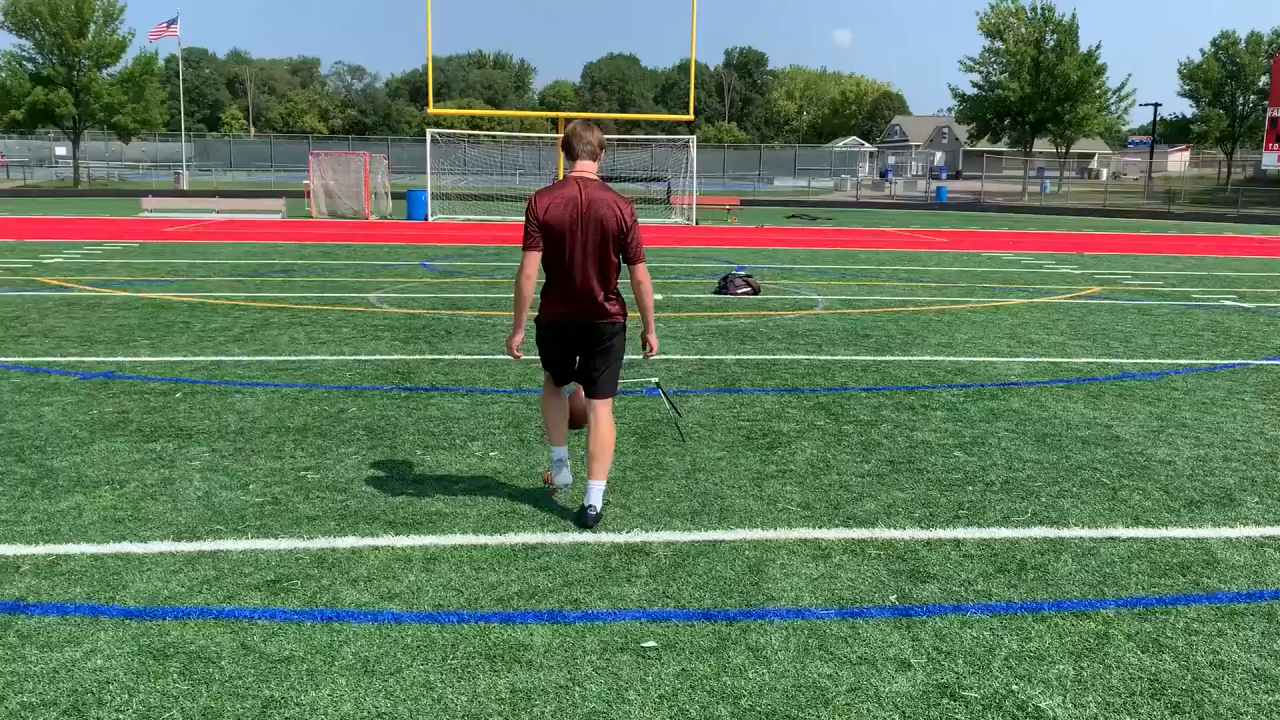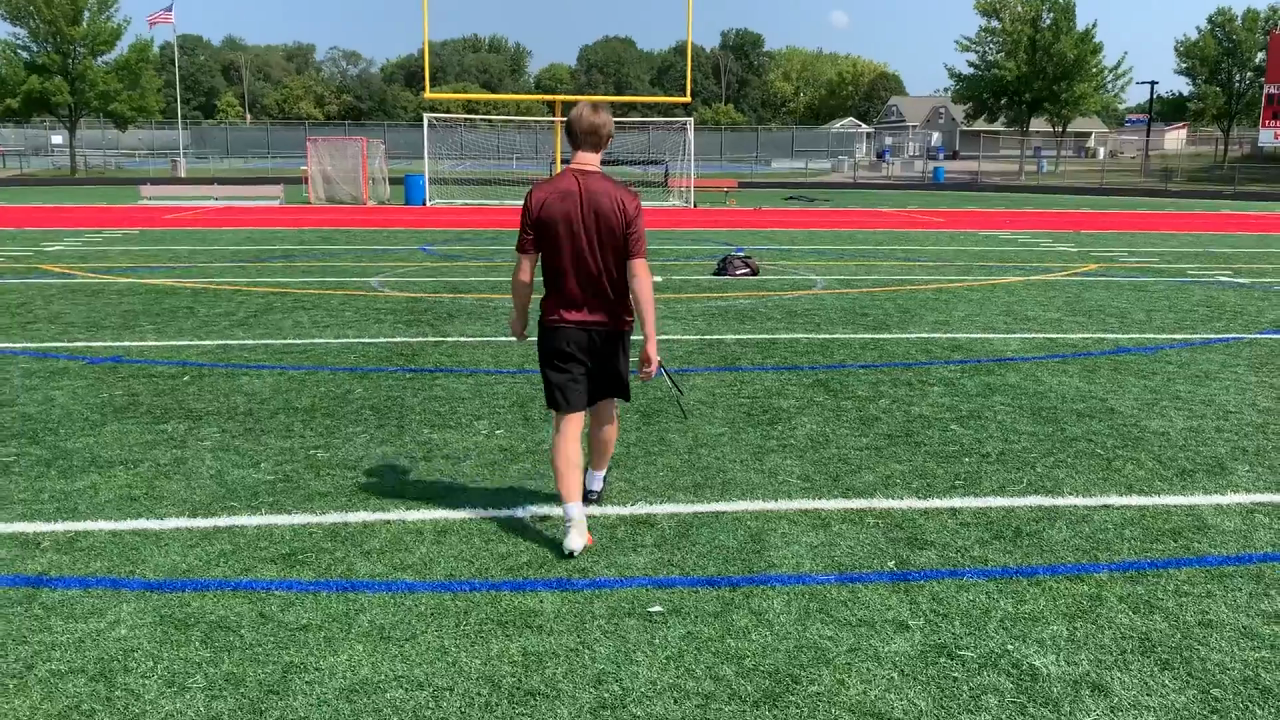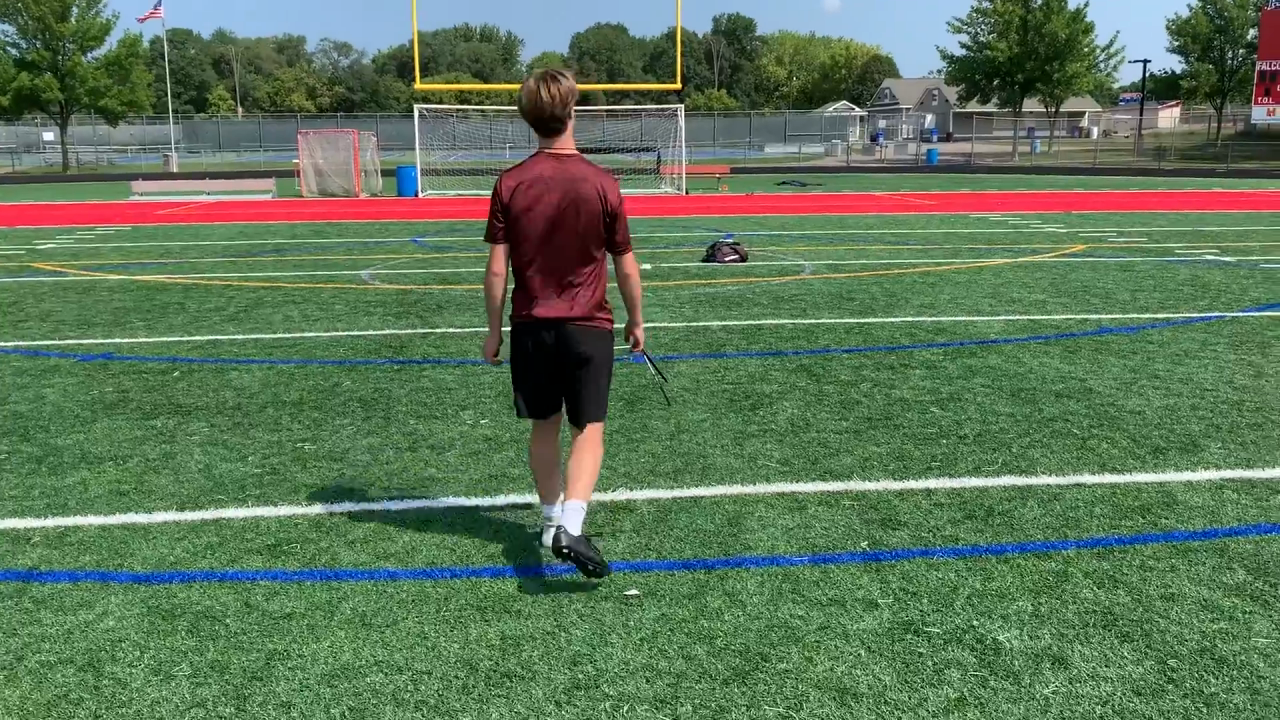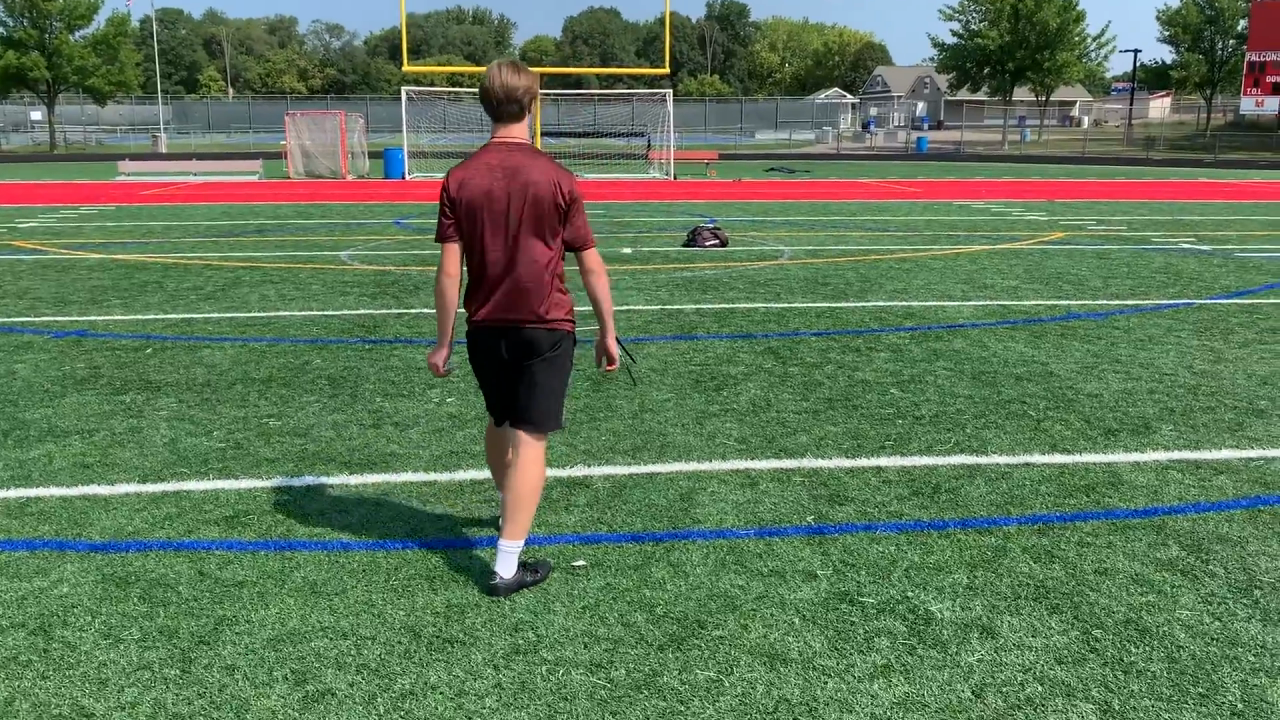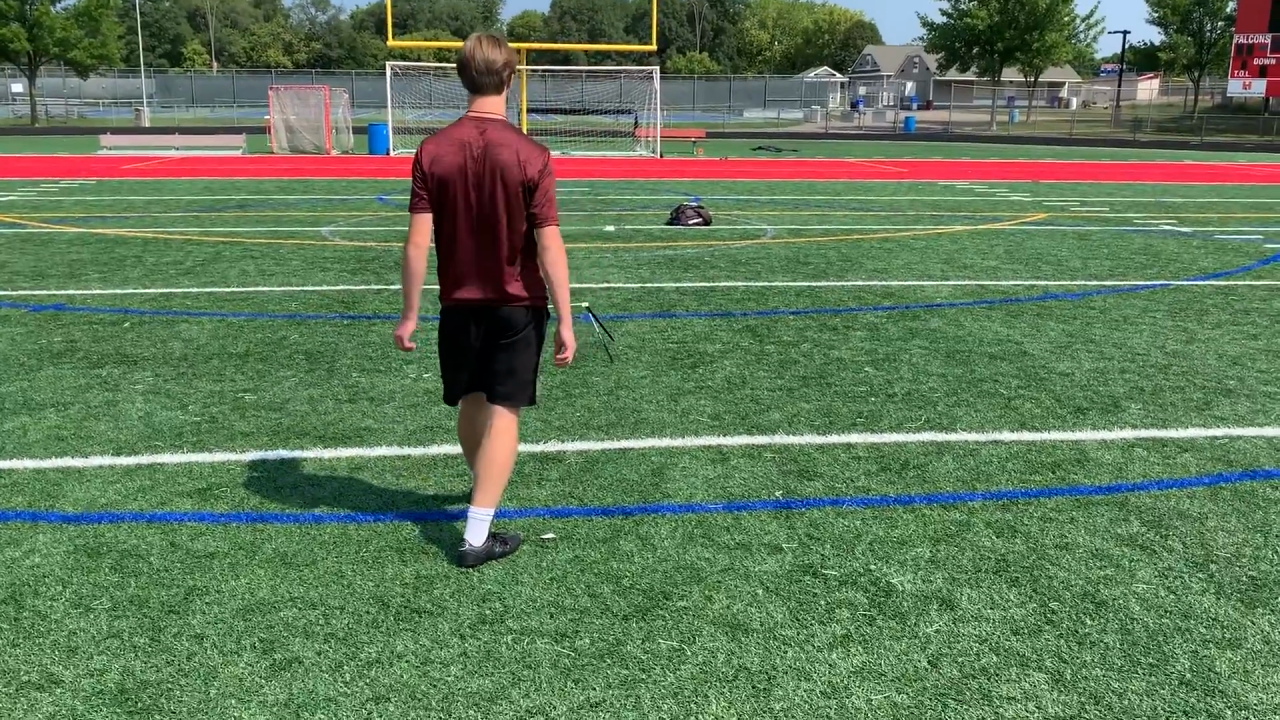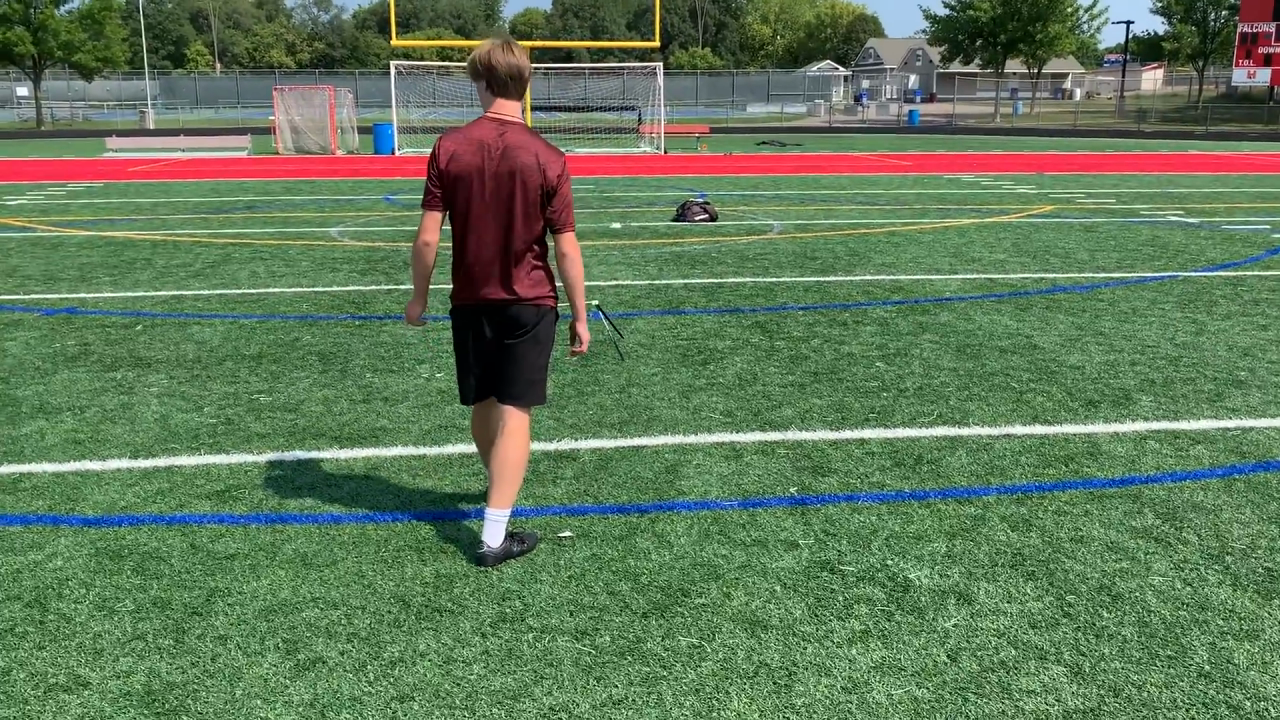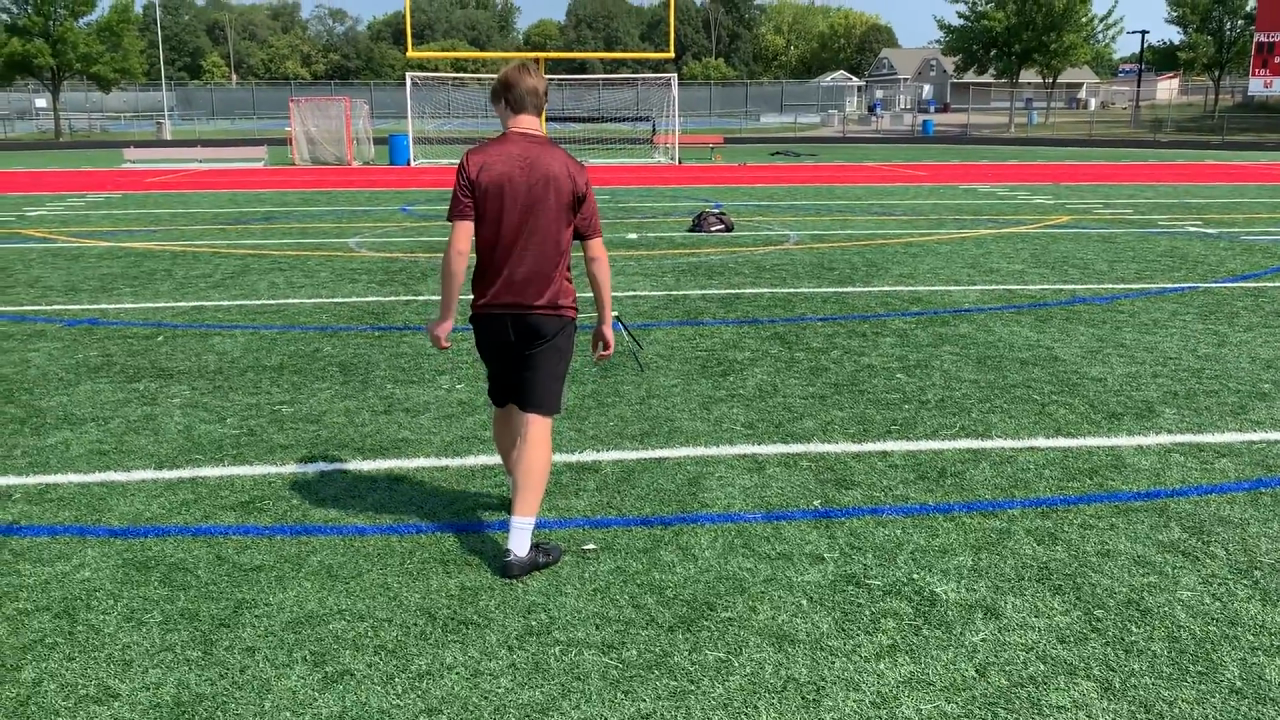
dt=0.4s
person 1, frame 1
left shoulder: (542, 202)
right shoulder: (620, 206)
left elbow: (528, 272)
right elbow: (639, 276)
left wrist: (518, 327)
right wrist: (649, 328)
left hip: (555, 318)
right hip: (605, 320)
left knee: (554, 384)
right knee: (600, 406)
left ankle: (560, 466)
right ankle: (594, 501)
person 1, frame 2
left shoulder: (540, 196)
right shoulder: (624, 199)
left elbow: (524, 273)
right elbow: (639, 274)
left wrist: (519, 317)
right wrist: (650, 339)
left hip: (559, 326)
right hip: (611, 324)
left knee: (569, 422)
right knee: (605, 407)
left ankle: (574, 524)
right ankle: (595, 483)
person 1, frame 3
left shoulder: (510, 183)
right shoulder: (603, 185)
left elbow: (497, 268)
right elbow: (627, 266)
left wrist: (494, 330)
right wrist: (635, 320)
left hip: (531, 326)
right hip: (588, 326)
left knee: (544, 426)
right knee: (589, 427)
left ankle: (553, 523)
right ankle: (570, 528)
person 1, frame 4
left shoulder: (460, 178)
right shoulder: (558, 179)
left elbow: (449, 271)
right elbow: (591, 264)
left wrist: (443, 342)
right wrist: (607, 332)
left hip: (485, 327)
right hip: (546, 327)
left knee: (501, 424)
right knee: (529, 440)
left ankle: (508, 509)
right ankle: (506, 567)
person 1, frame 5
left shoulder: (433, 149)
right shoulder: (531, 154)
left elbow: (417, 243)
right elbow: (549, 244)
left wrist: (409, 314)
right wrist: (564, 320)
left hip: (459, 305)
right hip: (518, 306)
left knee: (471, 403)
right knee: (503, 414)
left ankle: (482, 487)
right ankle: (477, 535)
person 1, frame 6
left shoulder: (449, 147)
right shoulder: (547, 158)
left elbow: (427, 236)
right elbow: (566, 248)
left wrist: (419, 296)
right wrist: (579, 315)
left hip: (470, 302)
right hip: (529, 304)
left knee: (484, 404)
right knee: (513, 414)
left ankle: (497, 490)
right ankle: (494, 536)
person 1, frame 7
left shoulder: (476, 162)
right shoulder: (570, 169)
left elbow: (459, 247)
right elbow: (595, 254)
left wrist: (447, 315)
right wrist: (605, 319)
left hip: (492, 309)
right hip: (550, 312)
left knee: (506, 407)
right knee: (535, 422)
left ankle: (520, 496)
right ankle: (519, 545)
